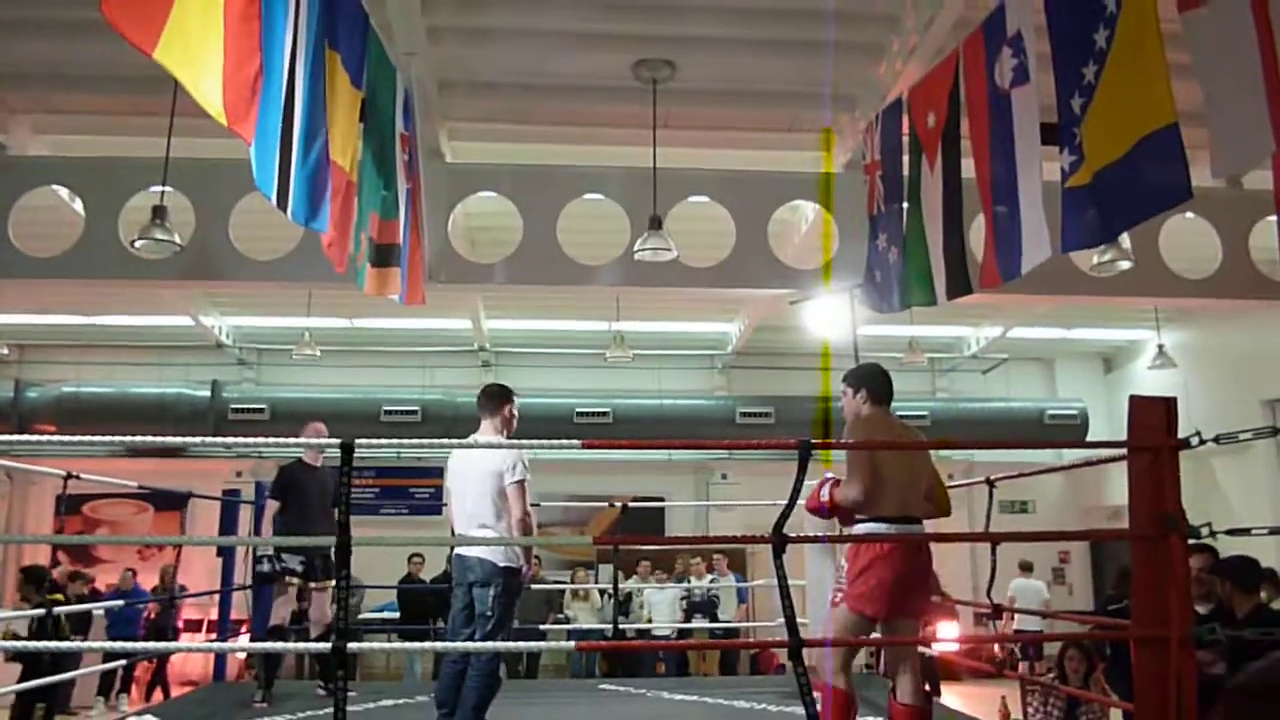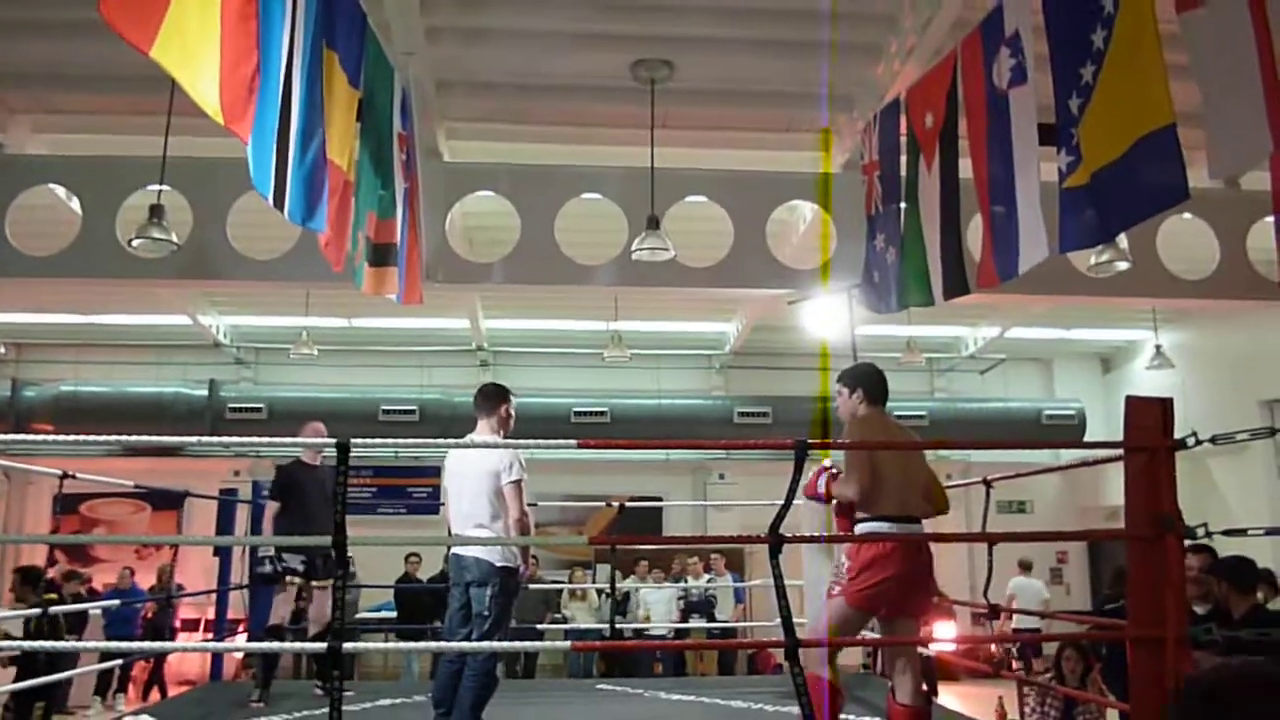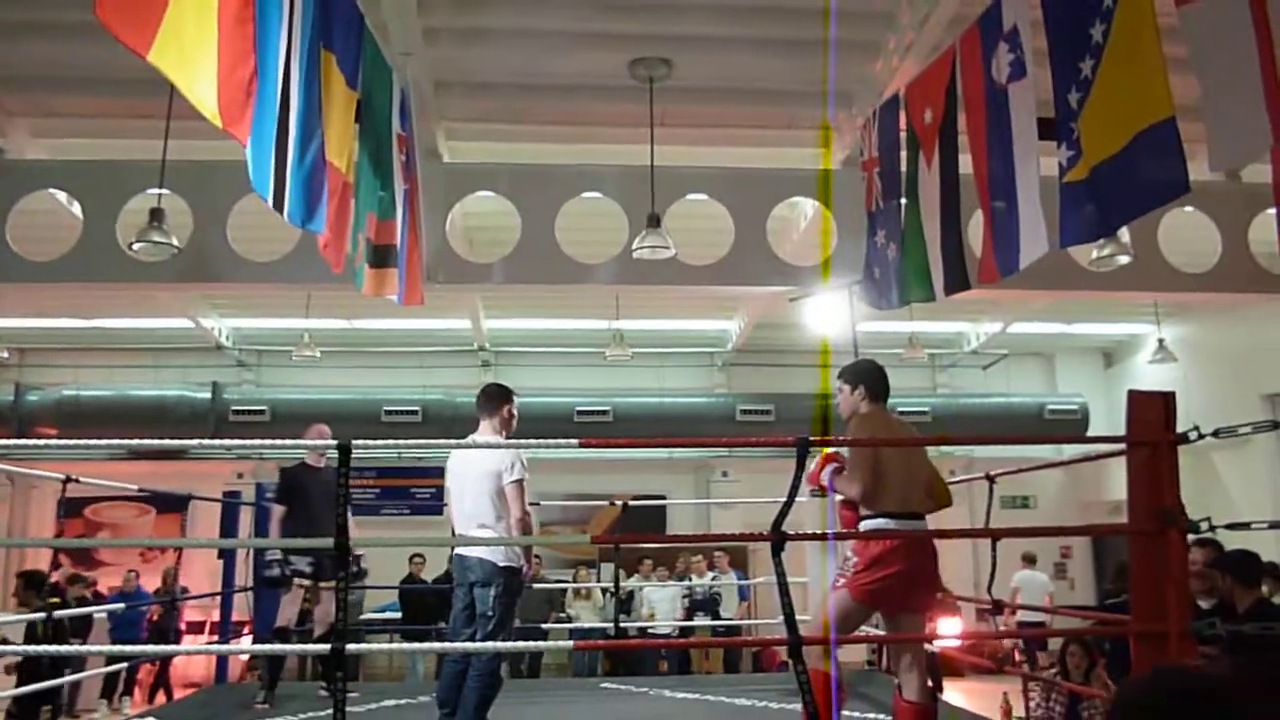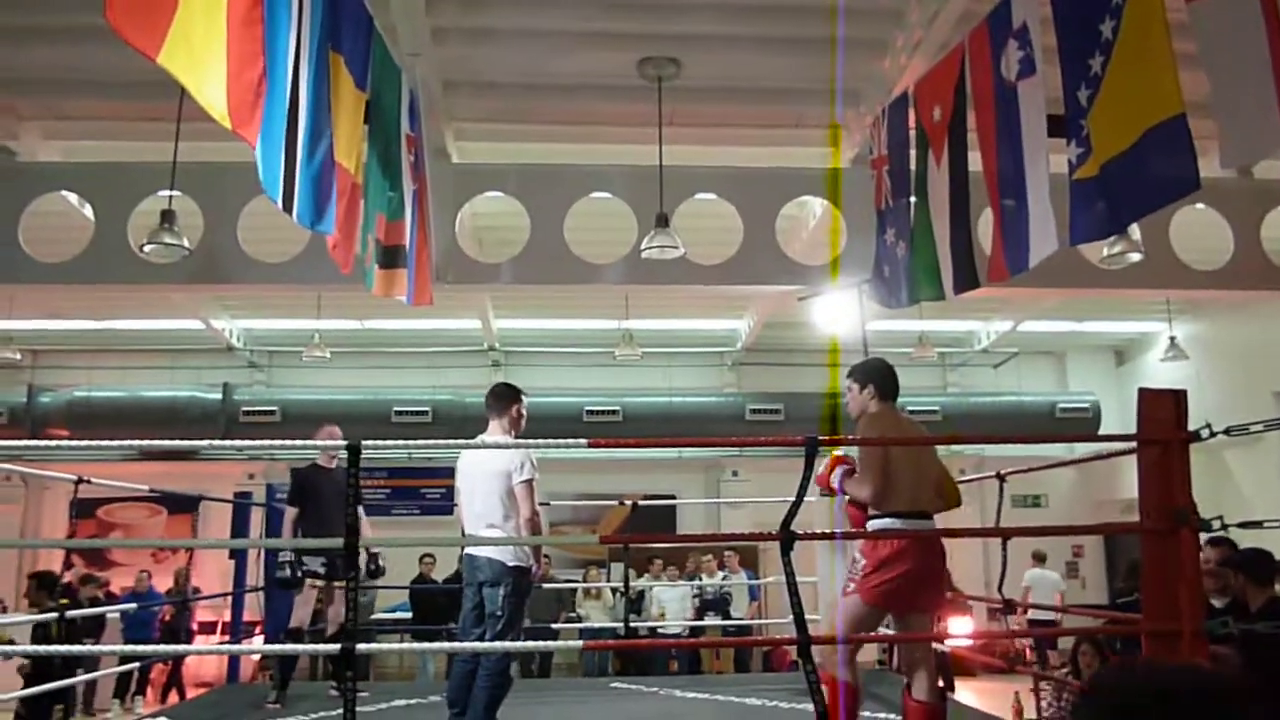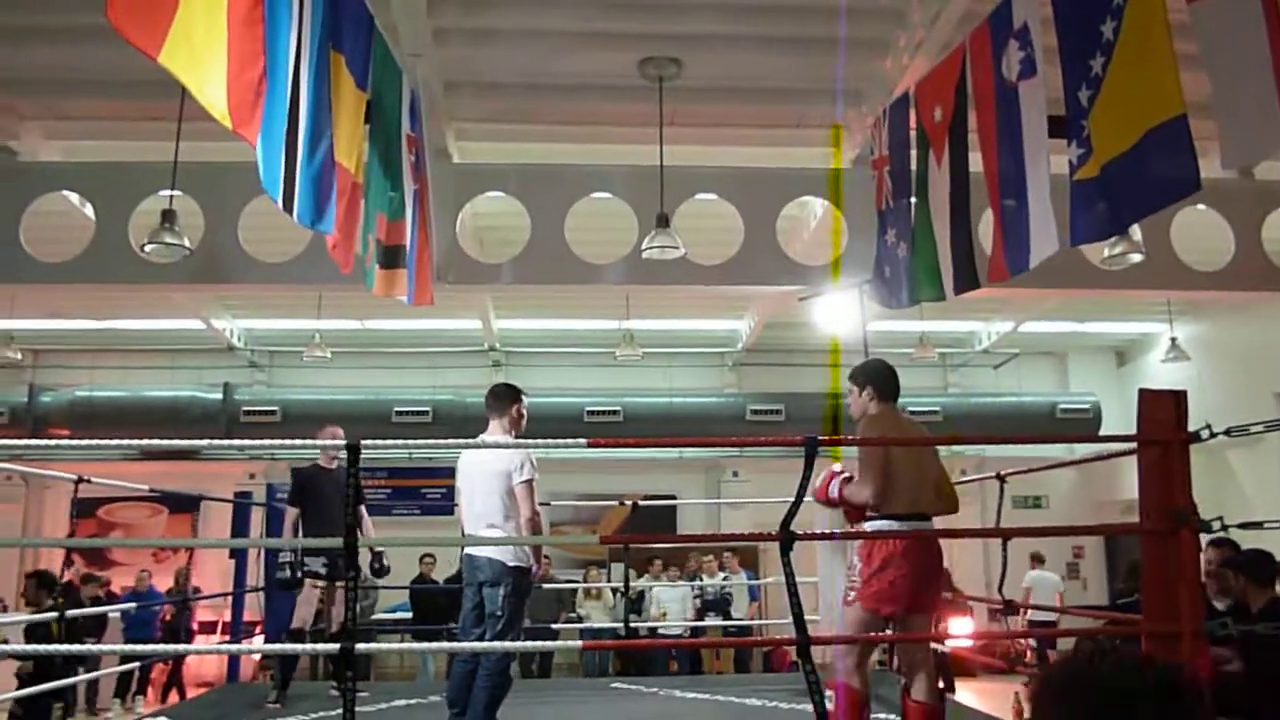
dt=0.1s
person 1, frame 1
left shoulder: (861, 427)
right shoulder: (913, 438)
left elbow: (858, 489)
right elbow: (941, 505)
left wrist: (828, 495)
left hip: (877, 550)
right hip: (914, 551)
left knee: (833, 662)
right knee: (904, 664)
person 1, frame 2
left shoulder: (859, 426)
right shoulder: (907, 438)
left elbow: (855, 489)
right elbow: (938, 503)
left wrist: (824, 484)
left hip: (877, 549)
right hip: (913, 550)
left knee: (817, 650)
right knee: (903, 664)
person 1, frame 3
left shoulder: (863, 424)
right shoulder: (907, 433)
left elbow: (859, 488)
right elbow: (942, 497)
left wrist: (829, 475)
left hip: (882, 546)
right hip: (917, 546)
left knee: (817, 641)
right knee: (909, 661)
person 1, frame 4
left shoulder: (872, 423)
right shoulder: (917, 432)
left elbow: (869, 490)
right elbow: (951, 496)
left wrist: (839, 477)
left hip: (890, 546)
right hip: (925, 545)
left knee: (837, 650)
right knee: (918, 660)
person 1, frame 5
left shoulder: (873, 425)
right shoulder: (920, 434)
left elbow: (870, 492)
right elbow: (949, 502)
left wrist: (838, 489)
left hip: (889, 548)
right hip: (924, 547)
left knee: (848, 659)
right knee: (918, 662)
person 2, frame 1
left shoulder: (457, 454)
right shoulder: (509, 454)
right elbow: (520, 516)
right wrist: (528, 559)
left hip: (462, 557)
right hip: (497, 561)
left knee: (458, 644)
right knee: (486, 650)
person 2, frame 2
left shoulder: (454, 454)
right shoulder: (505, 454)
right elbow: (517, 516)
right wrist: (525, 558)
left hip: (459, 557)
right hip: (494, 560)
left knee: (455, 643)
right knee: (483, 649)
person 2, frame 3
left shoulder: (457, 454)
right shoulder: (507, 454)
right elbow: (519, 516)
right wrist: (528, 558)
left hip: (463, 557)
right hip: (497, 561)
left knee: (460, 644)
right knee: (487, 650)
person 2, frame 4
left shoulder: (466, 454)
right shoulder: (517, 454)
right elbow: (528, 515)
right wrist: (537, 557)
left hip: (473, 557)
right hip: (507, 561)
left knee: (469, 644)
right knee: (496, 649)
person 2, frame 5
left shoulder: (467, 454)
right shoulder: (517, 454)
right elbow: (529, 516)
right wrist: (538, 558)
left hip: (473, 558)
right hip: (507, 561)
left knee: (469, 643)
right knee: (496, 650)
person 3, frame 1
left shoulder: (331, 477)
right shoulder: (288, 472)
right elbow: (270, 514)
right wrist: (266, 552)
left hip: (321, 556)
right hip: (291, 554)
left knee: (322, 622)
right knee: (279, 621)
left ankle: (326, 681)
right ankle: (264, 686)
person 3, frame 2
left shoulder: (331, 476)
right shoulder: (287, 472)
left elbow: (337, 517)
right elbow: (270, 515)
right wrist: (266, 553)
left hip: (322, 555)
right hip: (292, 553)
left knee: (321, 621)
right knee: (279, 620)
left ankle: (324, 680)
right ankle: (262, 685)
person 3, frame 3
left shoulder: (336, 477)
right shoulder: (292, 475)
left elbow: (346, 518)
right elbow: (276, 517)
left wrist: (355, 554)
right wrist: (273, 555)
left hip: (329, 557)
right hip: (299, 556)
left knee: (326, 622)
right knee: (286, 621)
left ankle: (328, 681)
right ankle: (268, 686)
person 3, frame 4
left shoulder: (347, 477)
right shoulder: (304, 476)
left elbow: (360, 517)
right elbow: (289, 519)
left wrist: (372, 551)
right wrist: (286, 557)
left hip: (342, 557)
right hip: (312, 556)
left knee: (338, 622)
right knee: (299, 621)
left ankle: (339, 681)
right ankle: (279, 686)
person 3, frame 5
left shoulder: (349, 477)
right shoulder: (304, 476)
left elbow: (362, 516)
right elbow: (290, 520)
left wrist: (377, 550)
right wrist: (286, 557)
left hip: (344, 557)
right hip: (315, 556)
left knee: (339, 623)
right knee: (301, 621)
left ankle: (340, 681)
right ankle: (280, 686)
